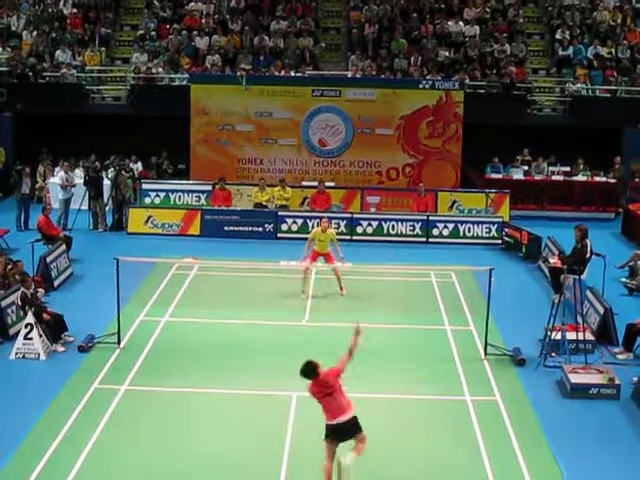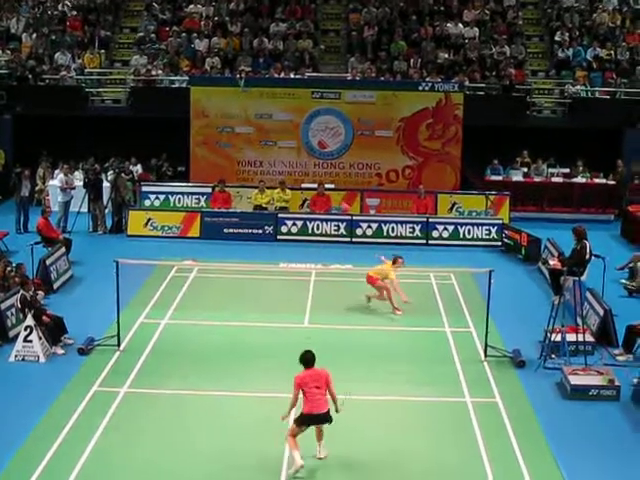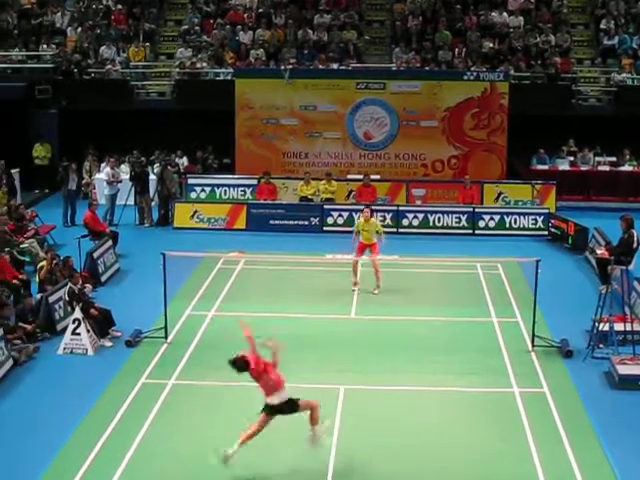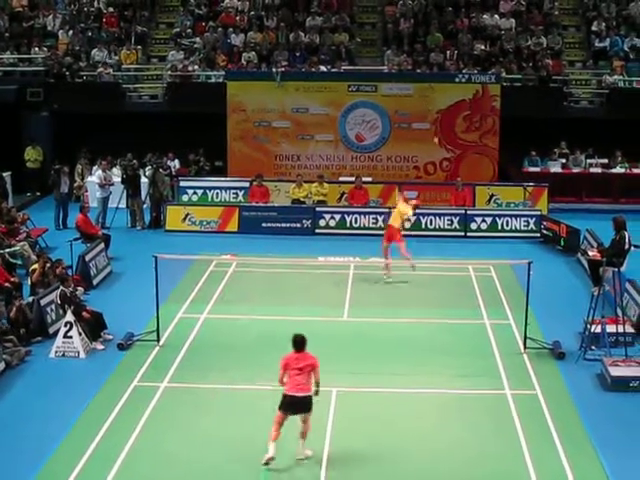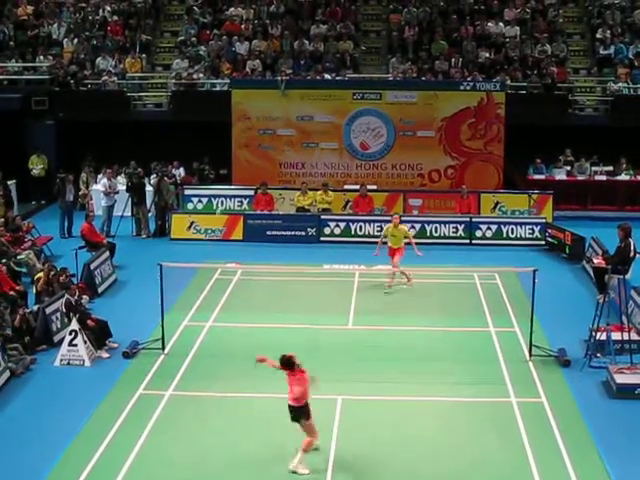
dt=1s
person 1, frame 1
left shoulder: (312, 389)
right shoulder: (329, 376)
right elbow: (349, 354)
right wrist: (356, 336)
left hip: (331, 424)
right hip: (347, 419)
left knee: (328, 459)
right knee: (362, 441)
right ankle: (347, 461)
person 1, frame 2
left shoulder: (299, 378)
right shoulder: (325, 373)
left elbow: (295, 399)
right elbow: (333, 394)
left wrist: (288, 413)
right wrist: (336, 406)
left hip: (308, 414)
right hip: (323, 412)
left knee: (290, 436)
right knee: (319, 427)
left ankle: (298, 461)
right ankle: (321, 452)
person 1, frame 3
left shoulder: (254, 371)
right shoulder: (256, 365)
left elbow: (272, 367)
right elbow: (249, 337)
left wrist: (274, 352)
right wrist: (247, 332)
left hip: (271, 404)
right hip: (283, 402)
left knee: (257, 428)
right knee: (315, 406)
left ankle: (233, 450)
right ankle: (315, 435)
person 1, frame 4
left shoulder: (287, 359)
right shoulder: (312, 359)
left elbow: (281, 380)
right elbow: (317, 380)
right wrist: (317, 389)
left hip: (289, 396)
right hip: (305, 396)
left knee: (277, 425)
right knee: (305, 421)
left ankle: (271, 452)
right ankle: (302, 451)
person 1, frame 5
left shoulder: (289, 368)
right shoulder: (300, 378)
left elbow: (275, 365)
right elbow: (297, 395)
left wrist: (266, 359)
left hip: (296, 404)
right hip: (299, 406)
left knee: (309, 421)
right knee: (312, 435)
left ankle: (310, 444)
right ankle: (296, 464)
